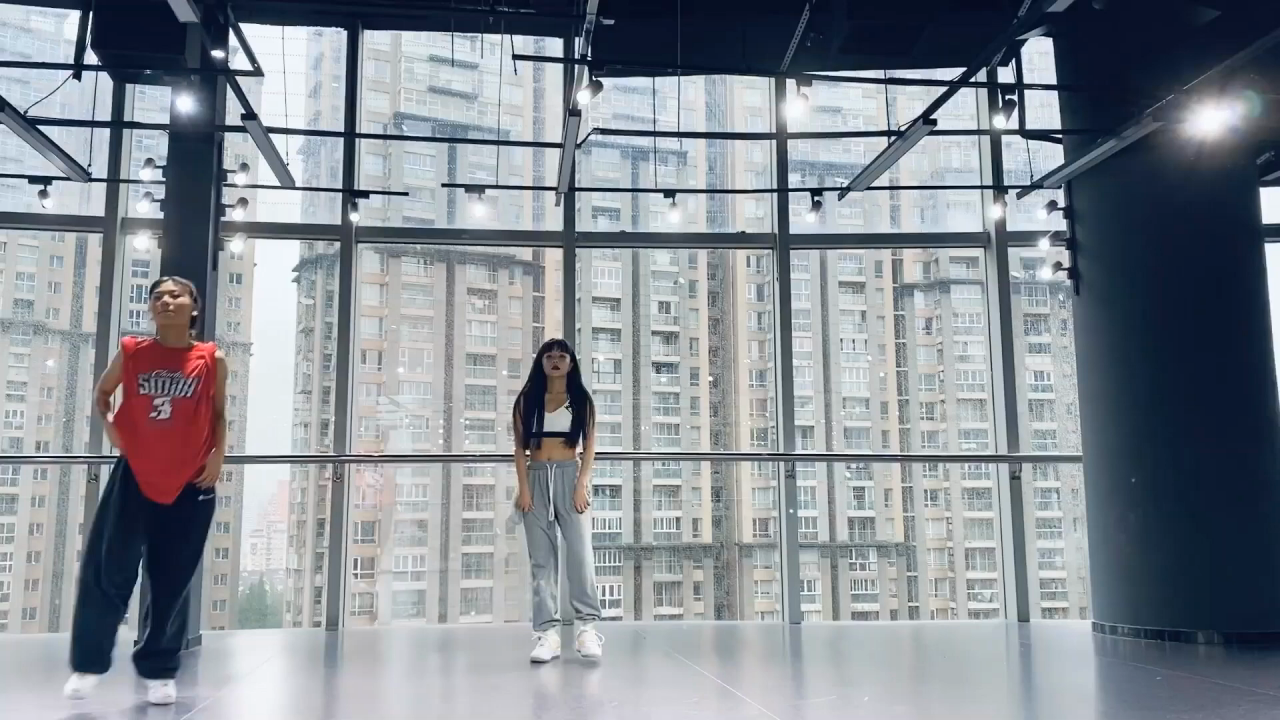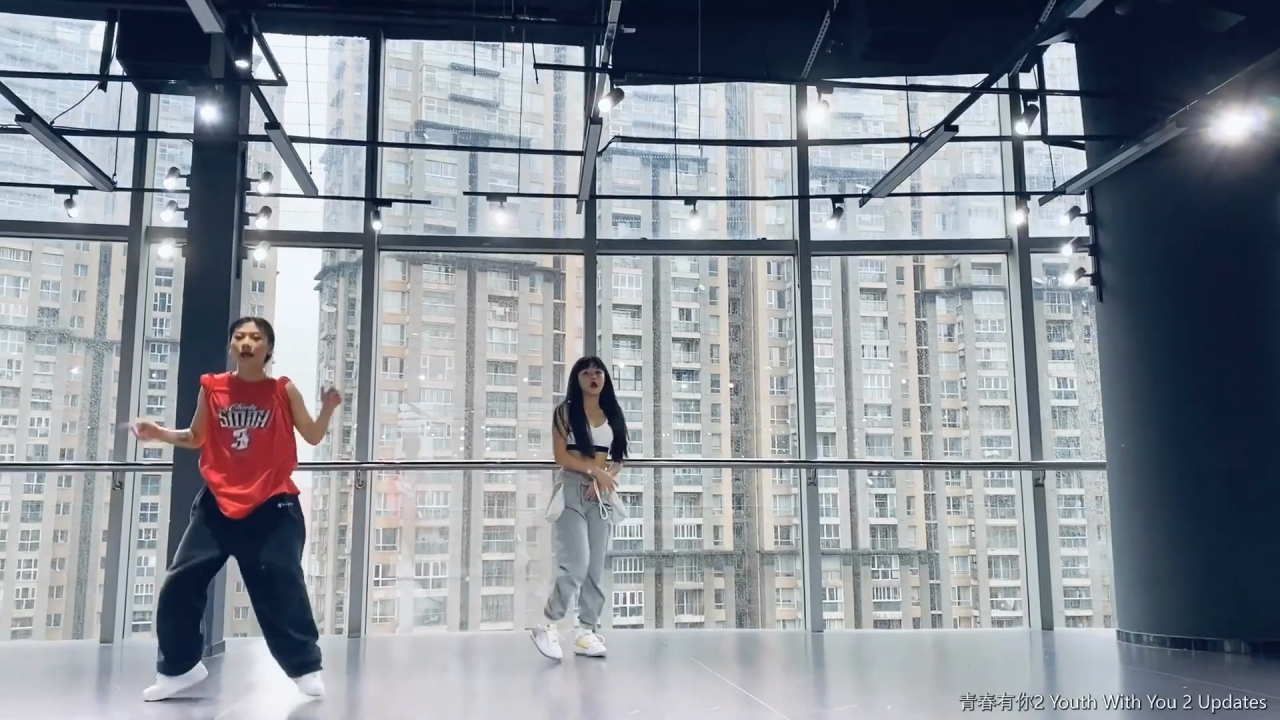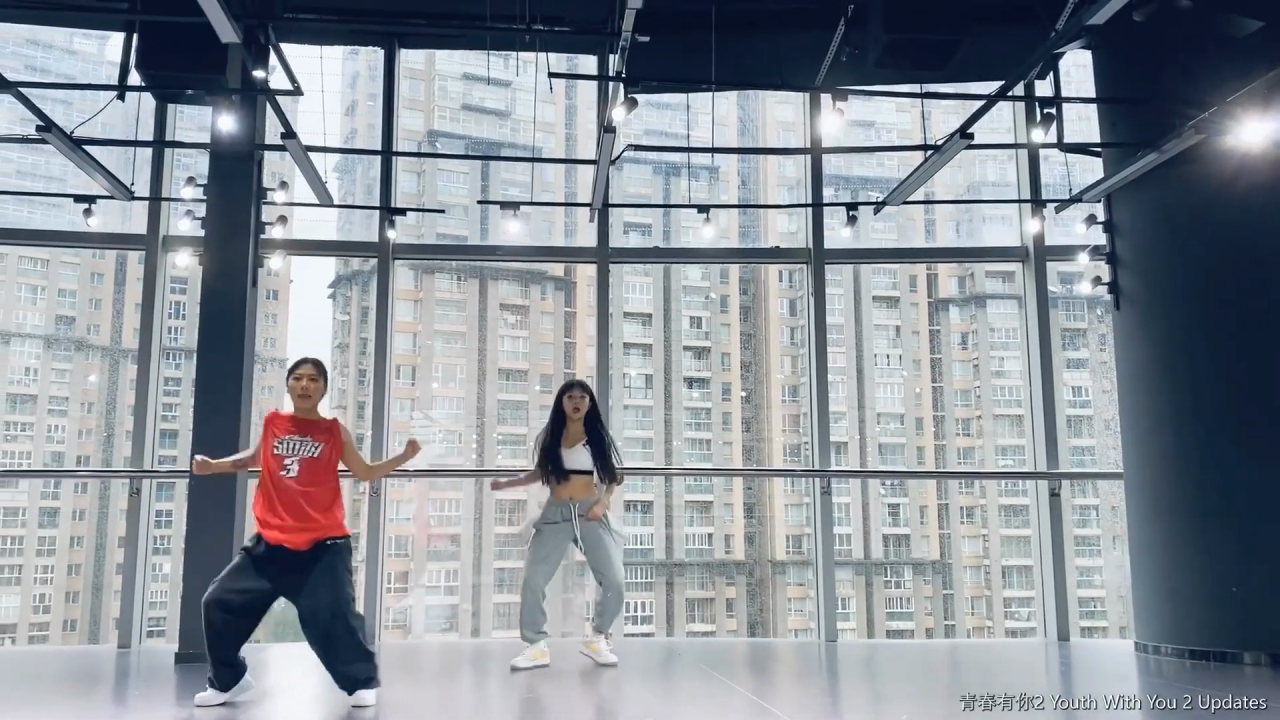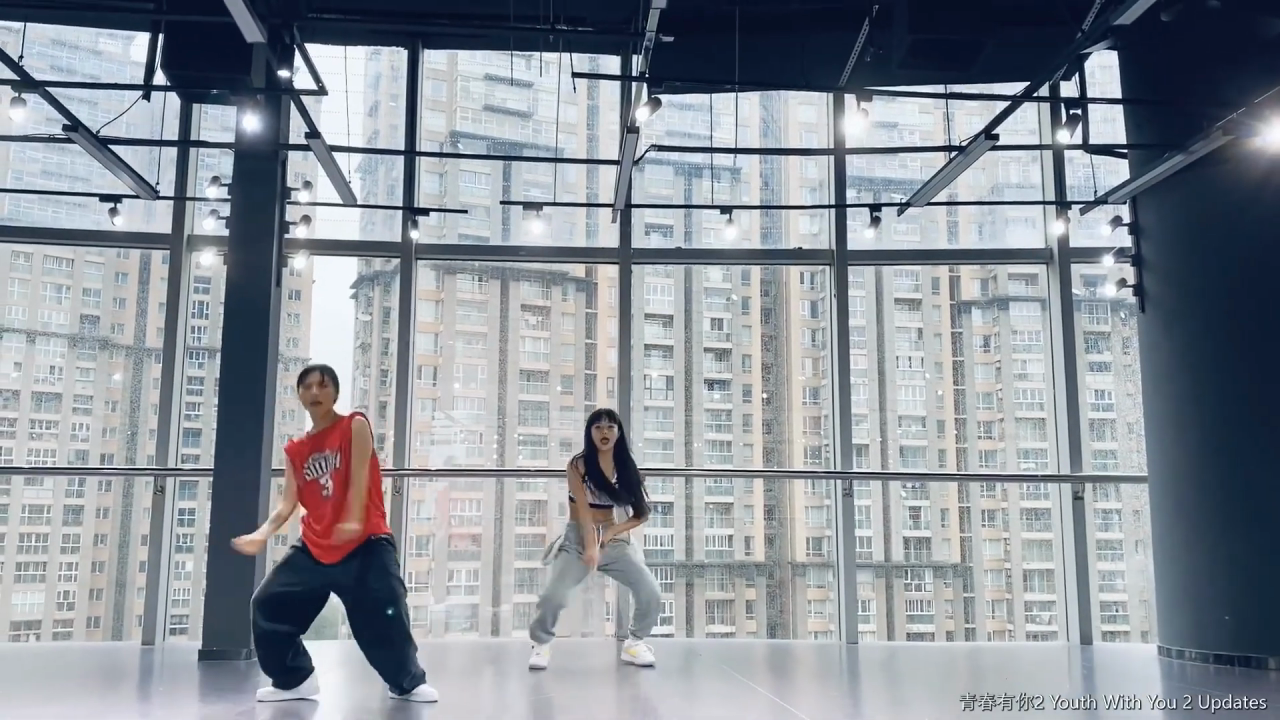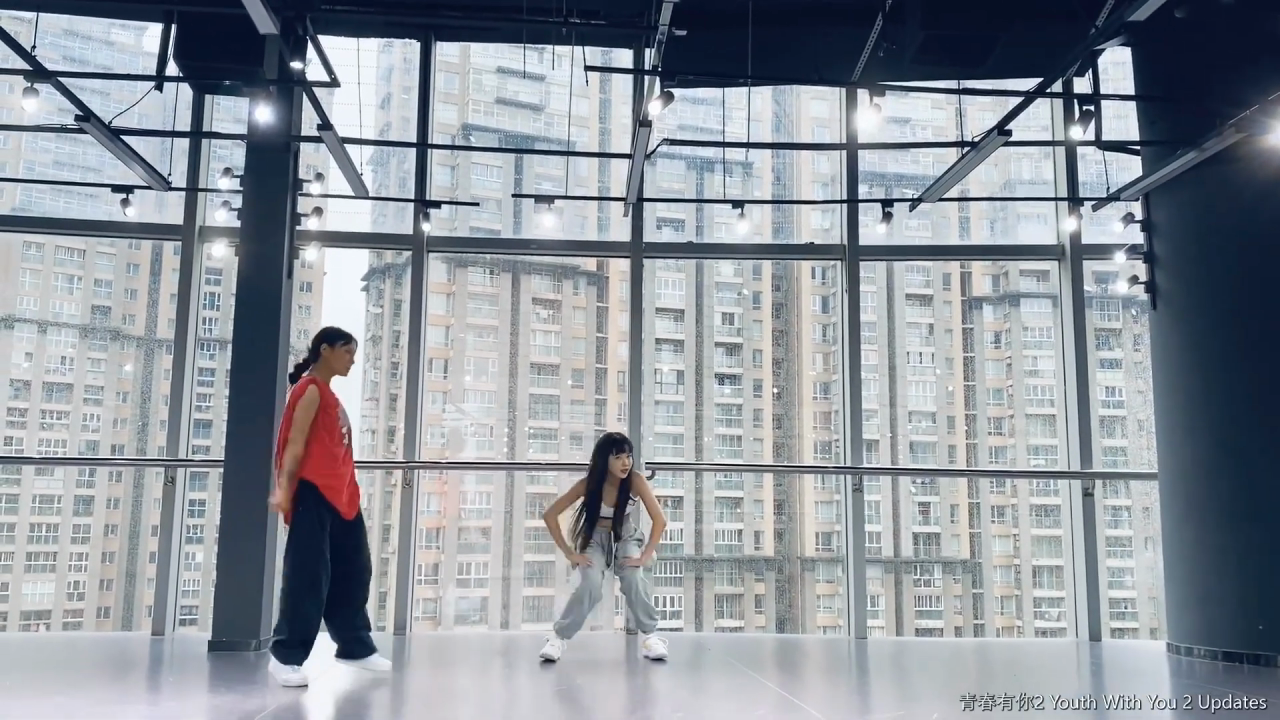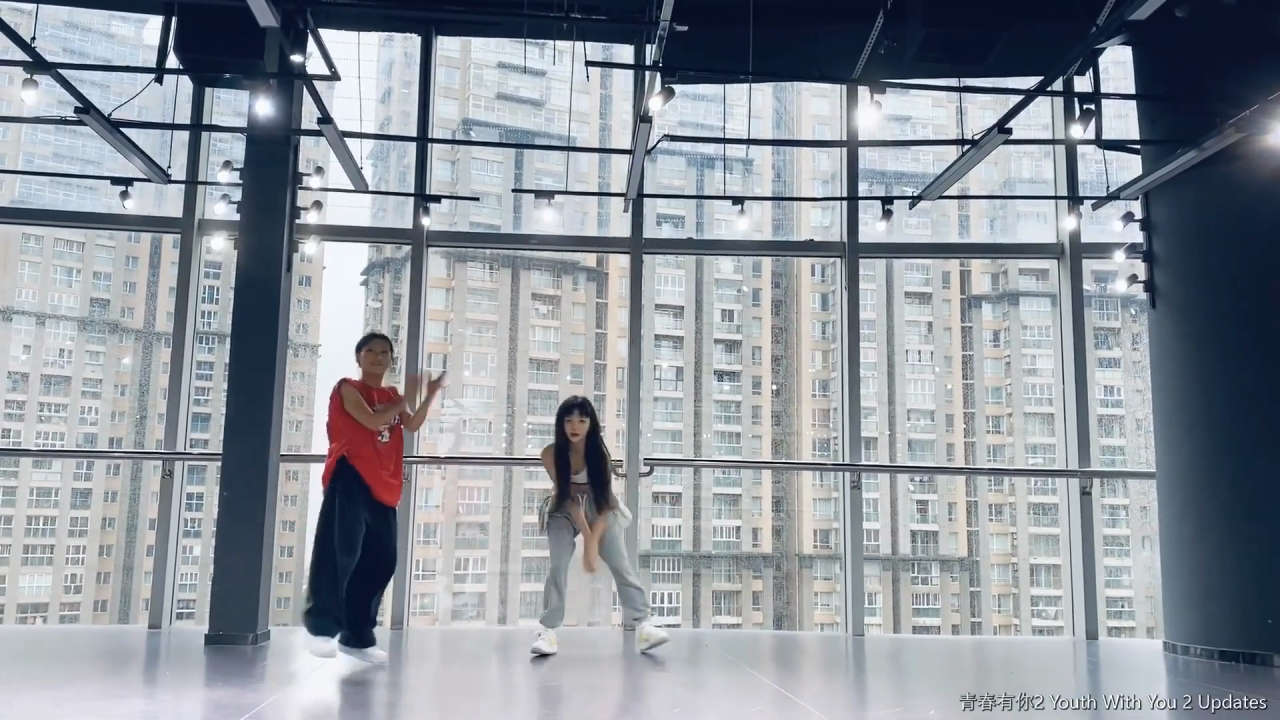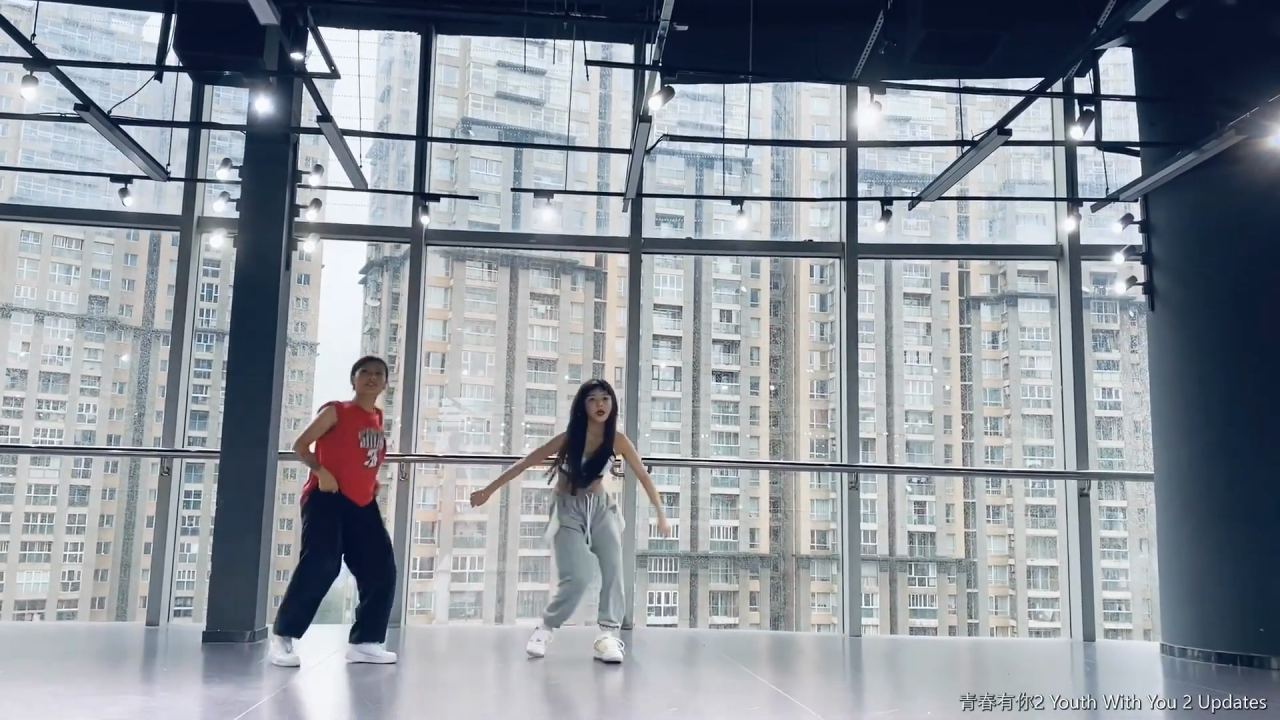
dt=0.7s
person 1, frame 1
left shoulder: (211, 360)
right shoulder: (131, 353)
left elbow: (218, 418)
right elbow: (102, 394)
left wrist: (217, 460)
right wrist: (111, 429)
left hip: (187, 485)
right hip: (132, 479)
left knee: (171, 584)
right knee: (105, 574)
left ankle: (159, 671)
right ankle: (87, 667)
person 1, frame 2
left shoulder: (284, 391)
right shoulder: (211, 388)
left elbow: (313, 437)
right elbow: (195, 437)
left wrist: (327, 410)
right wrist: (160, 433)
left hip: (271, 502)
right hip: (218, 501)
left knee: (281, 580)
right knee: (182, 580)
left ankle: (306, 667)
right ankle: (180, 667)
person 1, frame 3
left shoulder: (335, 431)
right shoulder: (273, 423)
left elbow: (367, 472)
left wrist: (402, 457)
right wrist: (215, 466)
left hip: (323, 539)
right hip: (271, 537)
left knee: (333, 611)
right knee: (220, 601)
left ankle: (362, 682)
right ankle: (227, 680)
person 1, frame 4
left shoulder: (355, 425)
right shoulder: (296, 449)
left elbow: (360, 473)
right elbow: (290, 503)
left wrist: (353, 522)
right wrist: (262, 533)
left hip: (365, 541)
right hip: (316, 546)
left knee: (386, 608)
right knee: (268, 604)
left ankle: (407, 681)
right ankle: (294, 679)
person 1, frame 5
left shoulder: (324, 390)
right shoulder: (310, 388)
right elbow: (297, 442)
right wrist: (284, 488)
left hip: (340, 496)
right hip: (314, 494)
left knee: (355, 573)
right knee: (311, 576)
left ankle: (356, 648)
right ankle: (286, 656)
person 1, frame 6
left shoulder: (394, 396)
right shoulder: (348, 388)
left elbow: (412, 424)
right elbow: (373, 422)
left wrist: (429, 397)
right wrist: (409, 394)
left hip: (384, 487)
right hip: (350, 478)
left knee: (380, 562)
right knee: (340, 549)
left ankle: (358, 637)
right ankle: (320, 628)
person 1, frame 7
left shoulder: (378, 417)
right shoulder: (336, 412)
right elbow: (301, 445)
right wrist: (320, 471)
left hip: (363, 504)
right hip: (328, 499)
left knee: (382, 571)
right knee: (319, 567)
left ankle: (365, 641)
right ankle: (283, 639)
person 2, frame 1
left shoulder: (582, 399)
right shoulder: (528, 399)
left elbow: (588, 449)
right elbow: (520, 448)
left wrist: (582, 486)
right wrist: (522, 488)
left hip: (569, 477)
right hip: (537, 480)
left knee: (579, 554)
right knee: (542, 560)
left ankle: (587, 628)
right ankle: (547, 633)
person 2, frame 2
left shoulder: (611, 414)
right shoulder: (566, 411)
left elbow: (618, 456)
right elbow: (560, 454)
left wrist: (607, 477)
right wrist: (595, 472)
left hip: (599, 493)
right hip: (573, 489)
left knee: (595, 566)
right knee: (576, 563)
left ankle: (586, 630)
right ankle: (549, 626)
person 2, frame 3
left shoulder: (600, 438)
right shoulder: (550, 436)
left elbow: (613, 478)
left wrist: (603, 504)
right wrist: (508, 484)
left hip: (591, 515)
right hip: (555, 516)
left knee: (614, 580)
right knee: (532, 581)
left ankle: (598, 639)
right ankle: (536, 646)
person 2, frame 4
left shoulder: (626, 467)
right shoulder: (578, 465)
left elbow: (642, 512)
right elbow: (582, 506)
left wrist: (615, 530)
right wrist: (589, 546)
left hip: (611, 540)
right hip: (577, 539)
left knee: (650, 593)
right knee: (554, 597)
left ankle: (635, 643)
right ankle: (542, 645)
person 2, frame 5
left shoulder: (635, 480)
right shoulder: (589, 483)
left elbow: (659, 519)
right elbow: (550, 514)
left wrist: (645, 556)
right wrist: (569, 552)
left hip: (625, 539)
right hip: (594, 540)
left knee: (633, 580)
right knee: (591, 588)
left ankle: (650, 636)
right ankle: (558, 639)
person 2, frame 6
left shoulder: (599, 454)
right shoulder: (551, 453)
left elbow: (603, 505)
right elbow: (564, 498)
left wrist: (593, 542)
right wrist: (587, 535)
left hip: (600, 508)
right hip: (564, 510)
left knee: (620, 563)
right knee: (558, 565)
left ankle: (643, 625)
right ankle: (548, 631)
person 2, frame 7
left shoulder: (618, 441)
right shoulder: (567, 439)
left elbow: (643, 476)
right elbow: (525, 464)
left wrist: (660, 513)
right wrist: (489, 489)
left hip: (599, 505)
right hip: (567, 509)
left knee: (614, 569)
right knee: (577, 577)
left ankle: (607, 636)
right ankle: (546, 629)
